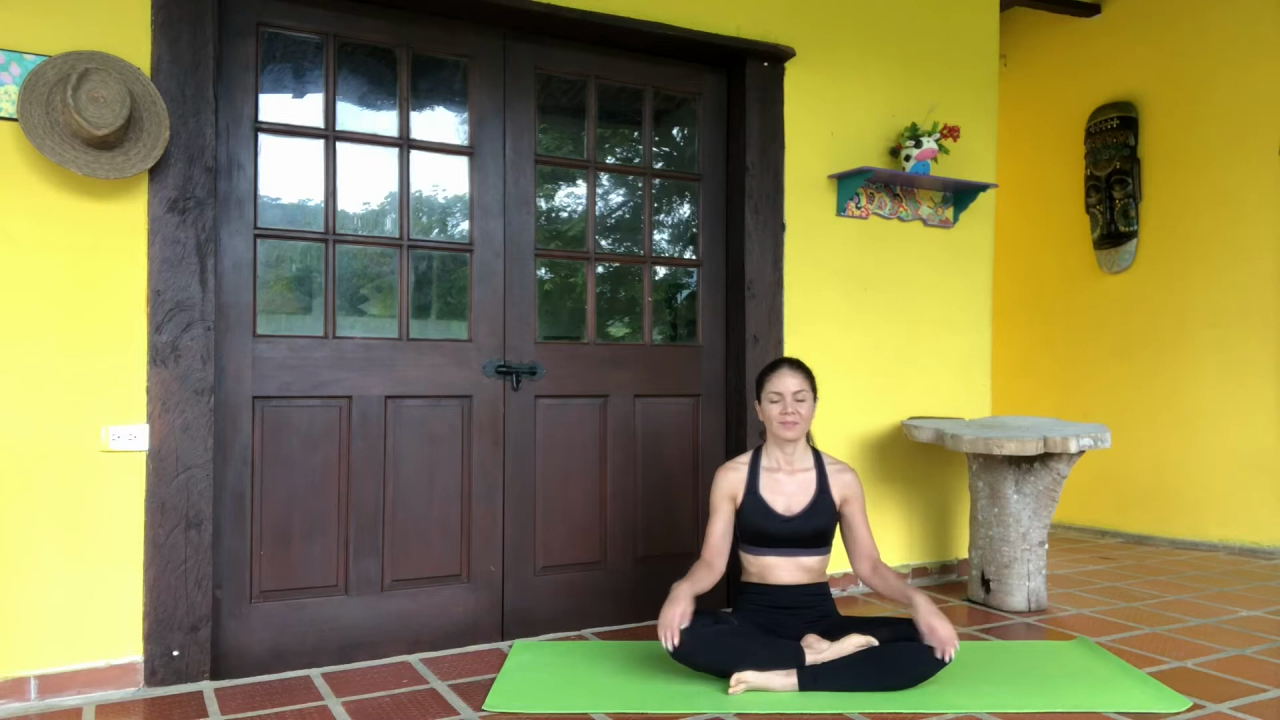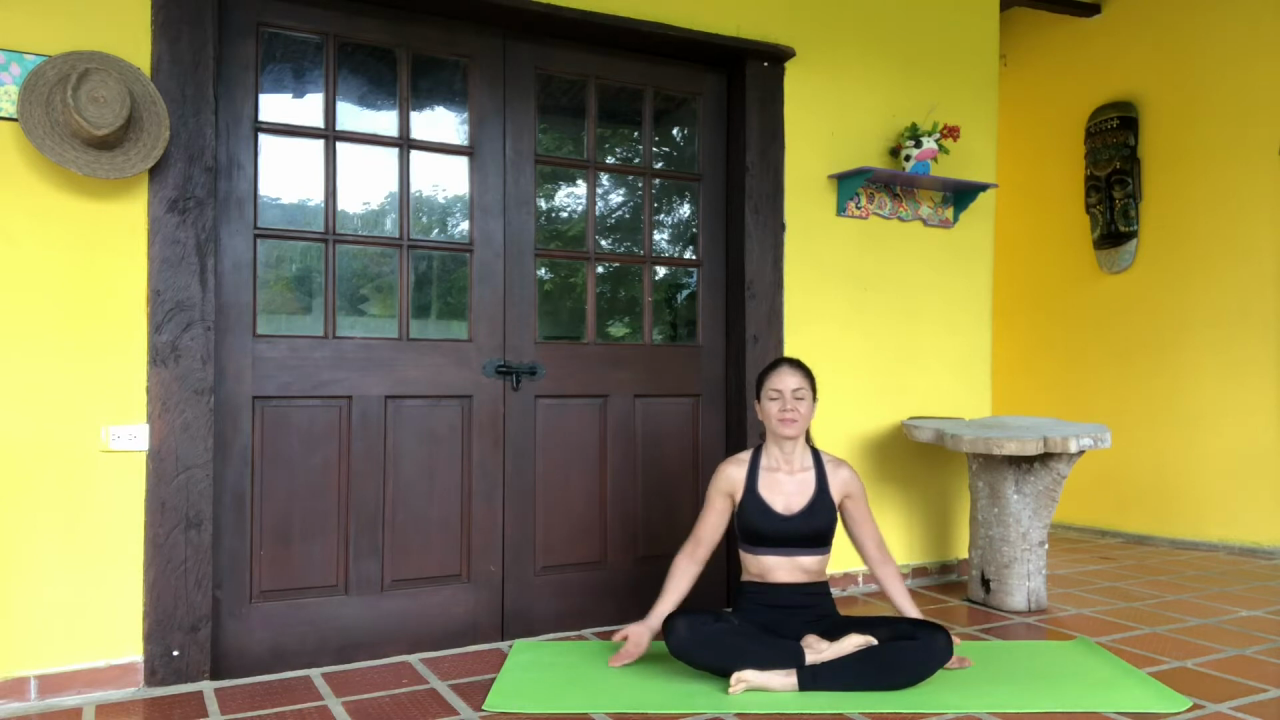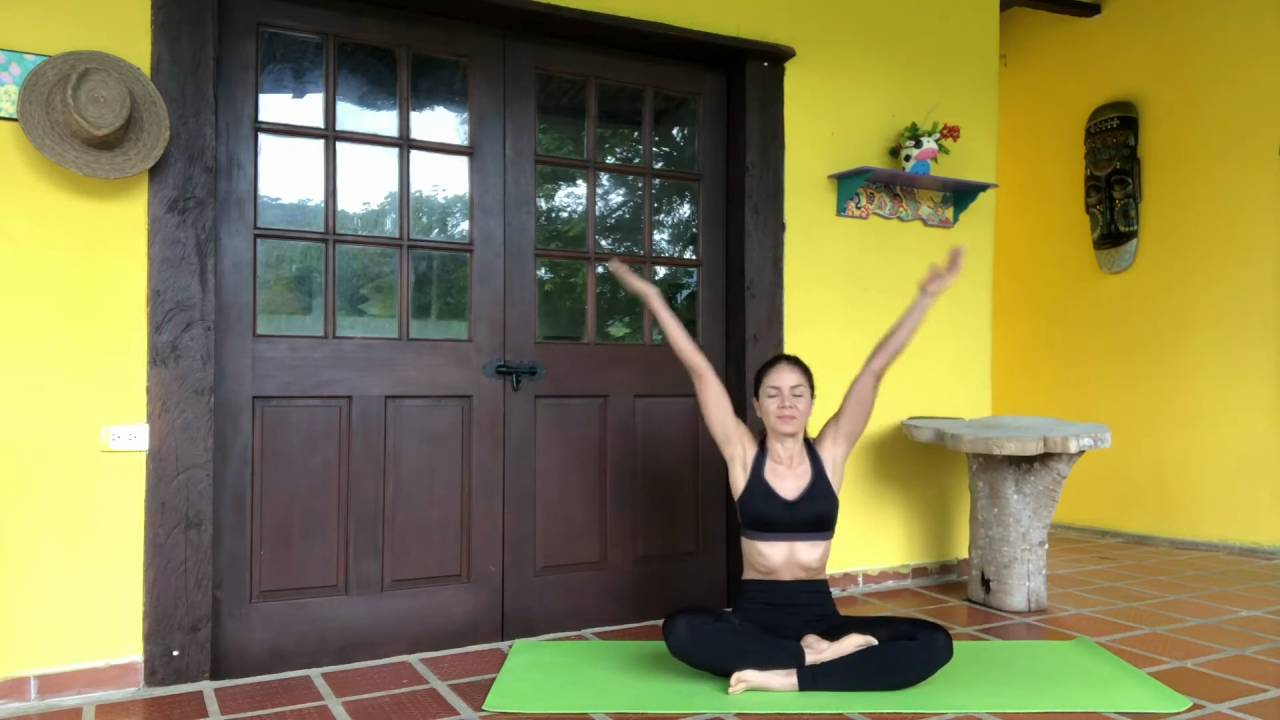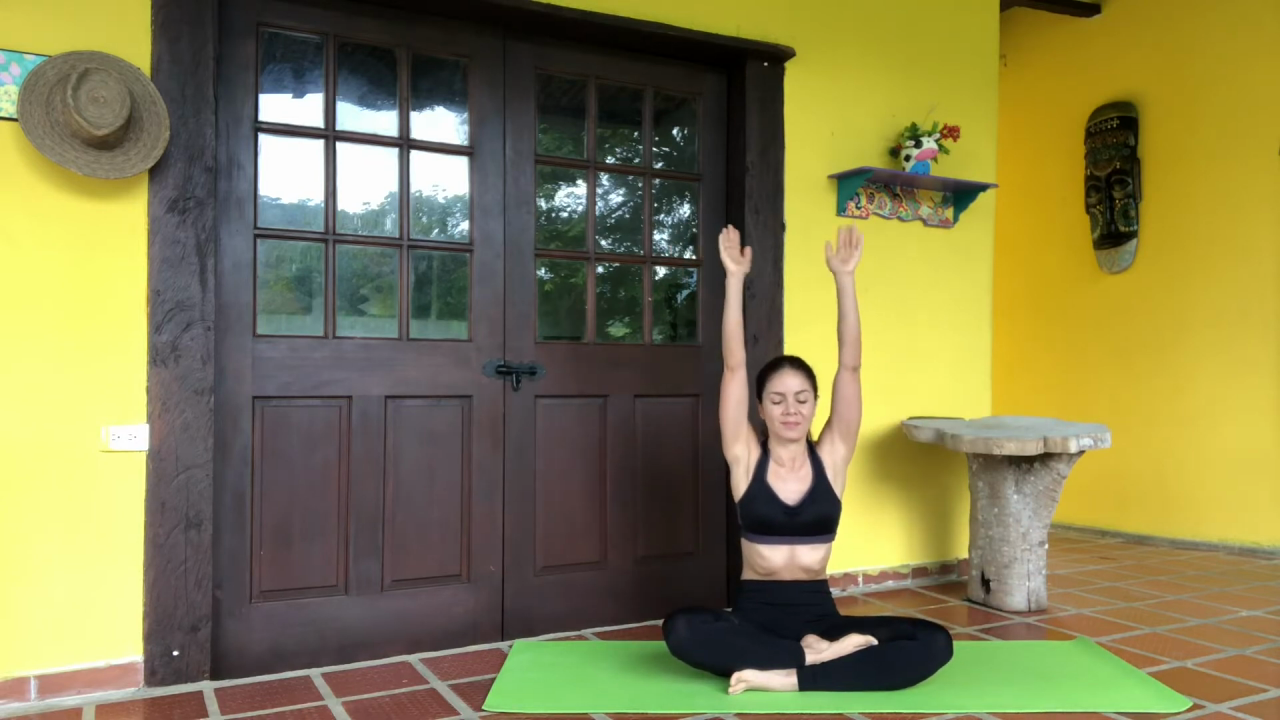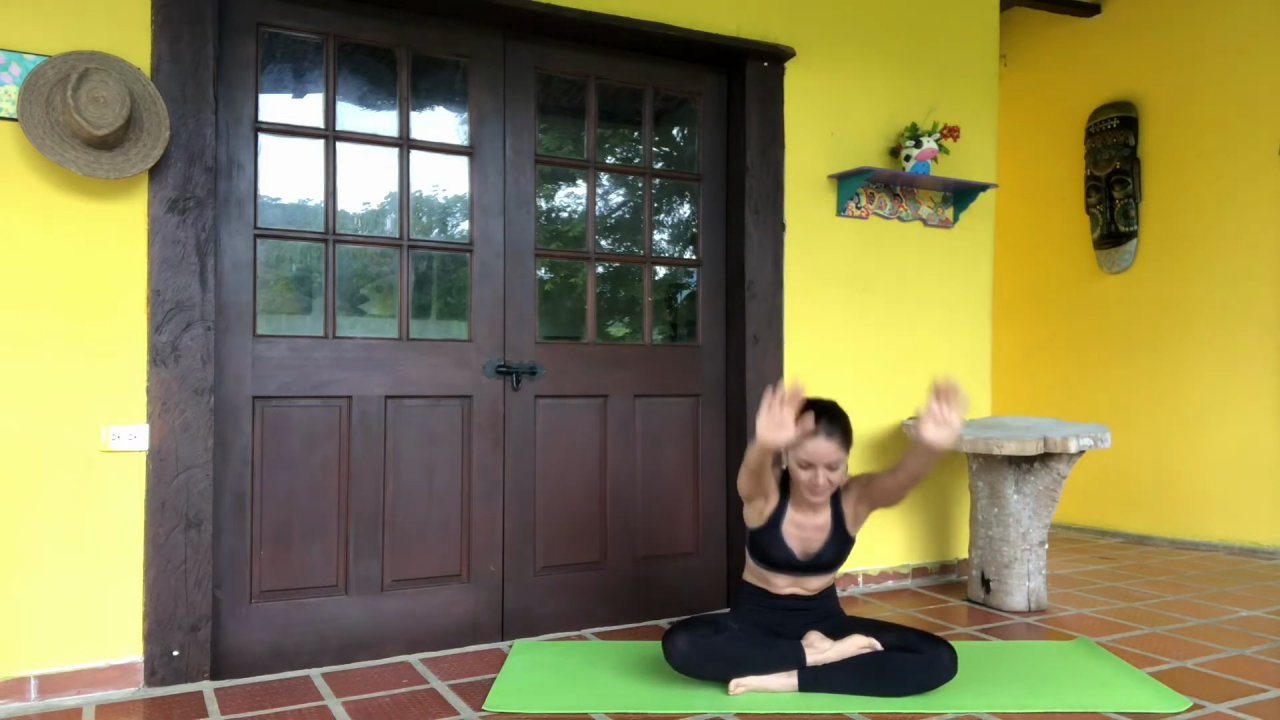
dt=1s
person 1, frame 1
left shoulder: (841, 478)
right shoulder: (732, 476)
left elbow: (869, 564)
right elbow: (712, 560)
left wrist: (918, 601)
right wrist: (683, 589)
left hip: (818, 617)
right hip: (753, 617)
left knee: (929, 646)
right knee: (685, 634)
left ankle: (787, 677)
right ankle: (817, 654)
person 1, frame 2
left shoulder: (840, 476)
right shoulder: (734, 473)
left elbow: (877, 555)
right elbow: (695, 552)
left wrist: (917, 620)
right wrist: (649, 623)
left hip: (818, 615)
right hip: (751, 616)
left knee: (934, 643)
right knee: (682, 630)
left ankle: (785, 676)
right ankle: (815, 654)
person 1, frame 3
left shoulder: (830, 453)
right shoulder: (743, 454)
left elbow: (874, 370)
right elbow: (700, 372)
left wrist: (925, 298)
right wrist: (652, 298)
left hip: (819, 614)
right hip: (753, 615)
left knee: (934, 645)
right knee: (681, 630)
left ankle: (786, 675)
right ankle: (814, 655)
person 1, frame 4
left shoulder: (831, 457)
right shoulder: (747, 458)
left elbow: (849, 367)
right elbow: (734, 367)
left wrist: (844, 278)
right wrist: (735, 280)
left hip: (819, 613)
right hip: (754, 614)
left knee: (934, 644)
right knee: (682, 629)
left ankle: (787, 675)
right ankle: (816, 657)
person 1, frame 5
left shoulder: (857, 498)
right shoulder: (764, 494)
left elbow: (903, 477)
right elbow: (754, 471)
left wrist: (930, 445)
right wrist: (766, 442)
left hip: (823, 617)
right hip: (755, 617)
left knee: (939, 660)
right knee: (681, 645)
left ankle: (785, 677)
right ankle: (817, 654)
